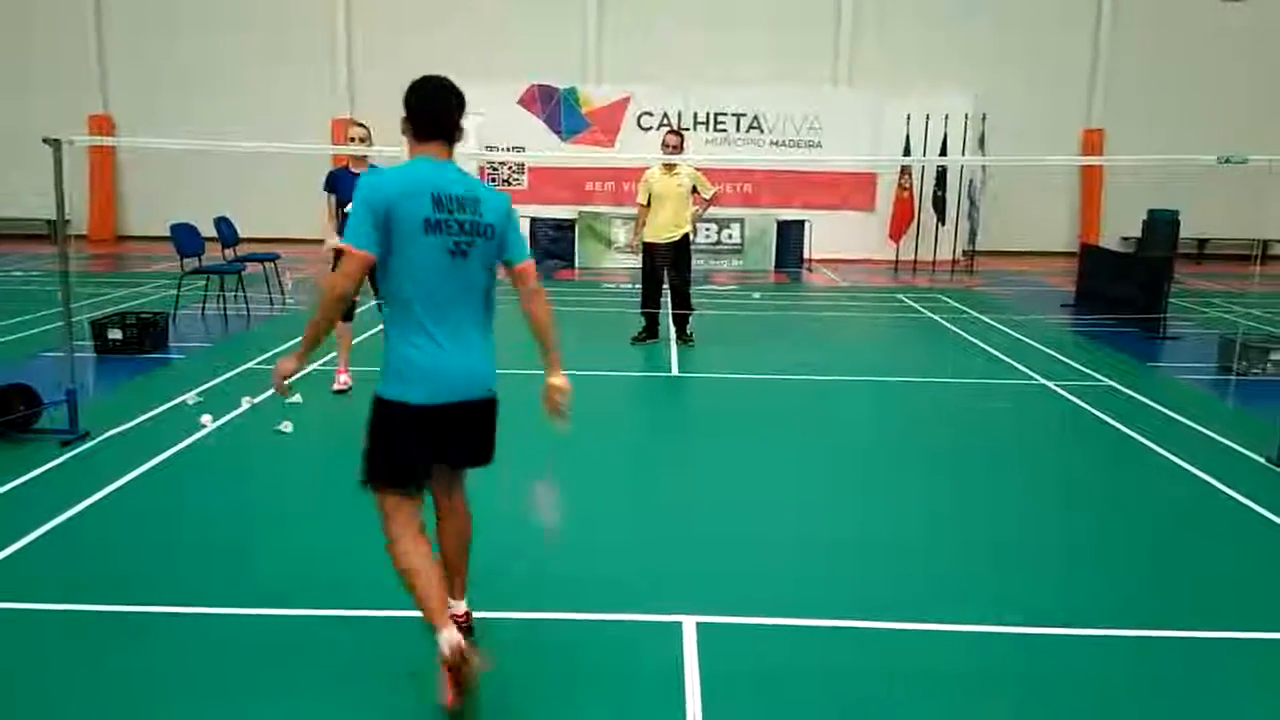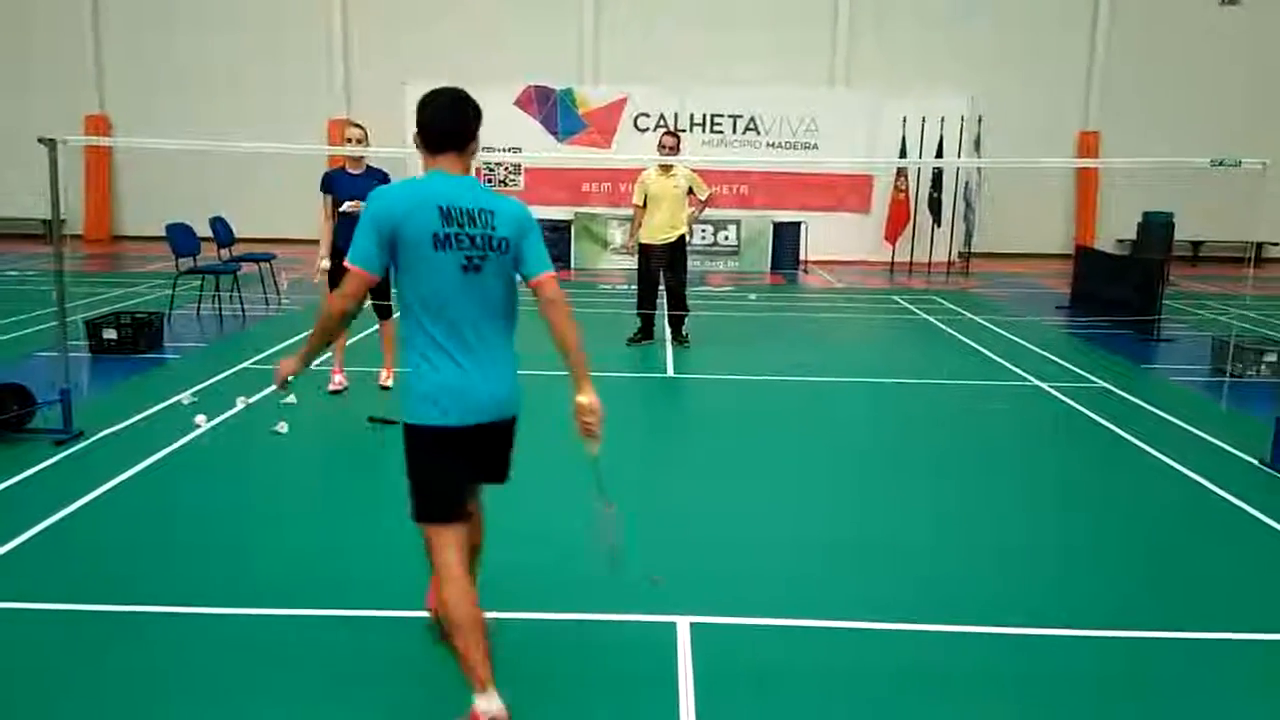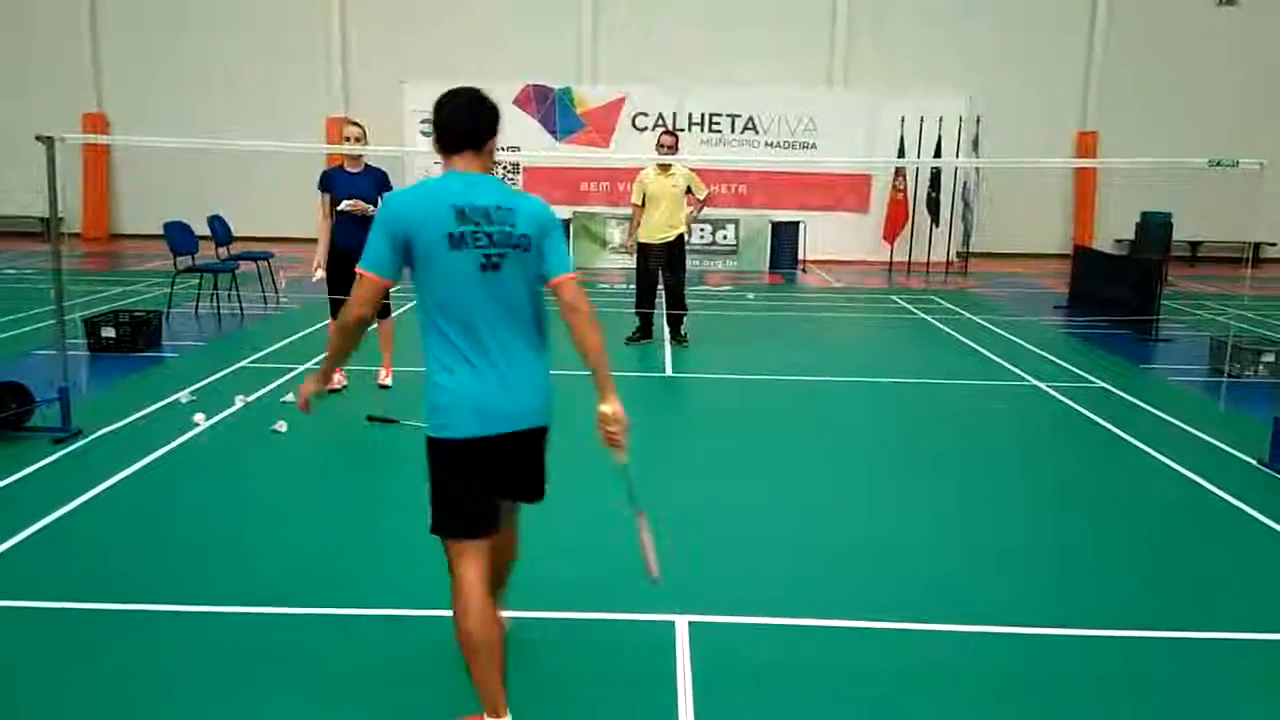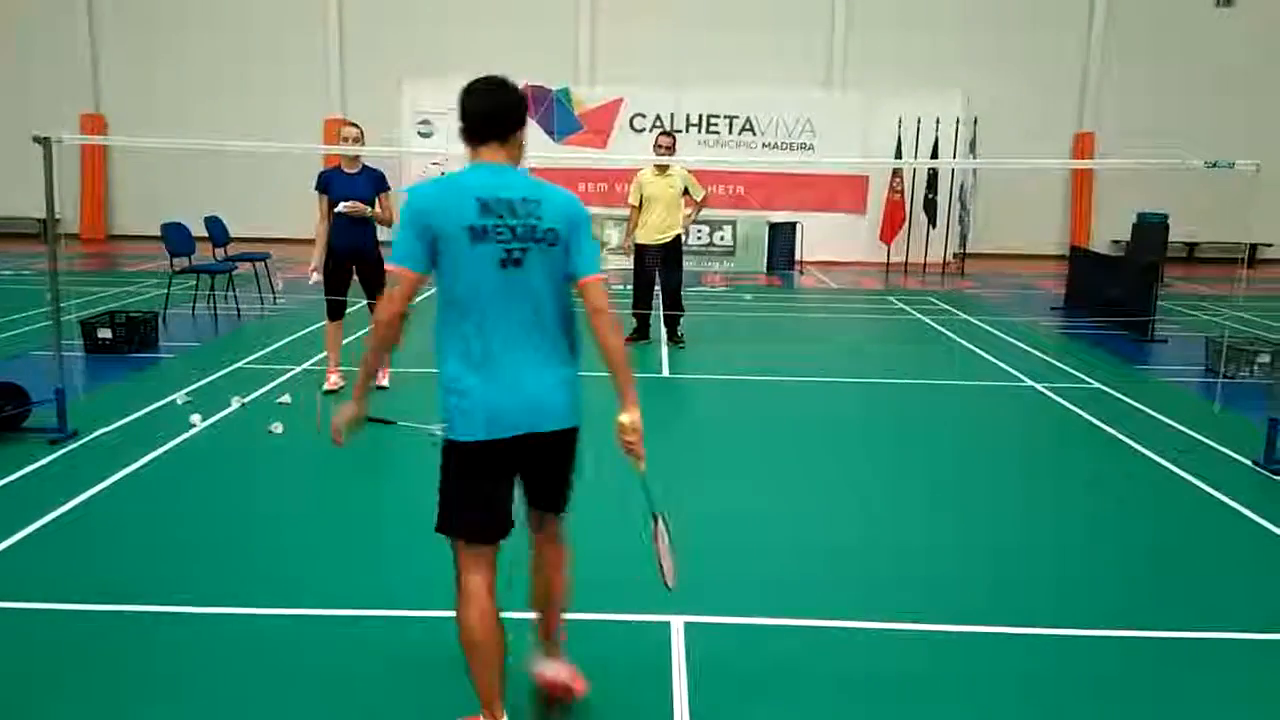
dt=0.1s
person 1, frame 1
left shoulder: (381, 187)
right shoulder: (493, 201)
left elbow: (344, 283)
right elbow: (531, 290)
left wrist: (301, 354)
right wrist: (555, 370)
left hip: (411, 380)
right hip: (475, 379)
left knee: (399, 514)
right knee: (450, 488)
left ankle: (449, 639)
right ankle: (455, 607)
person 1, frame 2
left shoulder: (390, 204)
right shoulder: (512, 212)
left elbow: (346, 300)
right elbow: (554, 303)
left wrist: (303, 358)
right wrist: (583, 388)
left hip: (435, 402)
right hip: (497, 398)
left knee: (444, 544)
right knee: (465, 499)
right ankle: (458, 618)
person 1, frame 3
left shoulder: (404, 207)
right shoulder: (535, 212)
left elbow: (359, 310)
right elbow: (575, 307)
left wrist: (323, 376)
right wrist: (607, 397)
left hip: (461, 412)
right hip: (528, 406)
left knee: (466, 561)
right knee: (501, 514)
right ankle: (489, 617)
person 1, frame 4
left shoulder: (429, 200)
right shoulder: (563, 206)
left elbow: (392, 312)
right elbow: (600, 310)
left wrist: (358, 396)
right wrist: (627, 405)
left hip: (476, 412)
right hip: (554, 408)
left knee: (475, 565)
right knee: (548, 528)
right ankle: (551, 661)
person 2, frame 1
right shoulder: (335, 176)
right elbow: (332, 218)
right wrist: (332, 238)
right hip: (346, 252)
right knee: (344, 311)
right ankle: (342, 372)
person 2, frame 2
left shoulder: (380, 177)
right shoulder: (332, 178)
right elbow: (328, 220)
right wrist: (323, 252)
right hip: (342, 254)
left knee: (384, 311)
left ankle: (387, 369)
right ankle: (338, 372)
person 2, frame 3
left shoulder: (378, 176)
right shoulder: (329, 176)
right elbow: (326, 219)
left wrist: (370, 210)
right wrist: (320, 254)
right hip: (340, 253)
left knee: (381, 309)
right knee: (337, 311)
left ankle: (385, 368)
right ankle: (336, 372)
person 2, frame 4
left shoulder: (375, 177)
right shoulder: (327, 177)
left elbow: (389, 219)
right elbow: (323, 220)
left wrist: (367, 211)
right wrist: (317, 256)
left hip: (368, 252)
right hip: (337, 254)
right knee: (334, 313)
left ankle: (382, 369)
right ankle: (333, 372)
person 3, frame 1
left shoulder: (691, 174)
right shoulder: (650, 175)
left elbow: (710, 193)
right elbow: (643, 207)
left wrist: (699, 212)
right wrist: (636, 235)
left hip: (679, 239)
right hip: (652, 240)
left knee: (680, 288)
right knee: (650, 288)
left ankle: (682, 330)
right ankle: (650, 330)
person 3, frame 2
left shoulder: (687, 175)
right shoulder: (646, 176)
left elbow: (706, 195)
right elbow: (639, 209)
left wrist: (696, 213)
right wrist: (632, 236)
left hip: (675, 240)
right hip: (648, 241)
left knee: (676, 289)
right knee: (646, 289)
left ankle: (678, 331)
right ankle: (645, 330)
person 3, frame 3
left shoulder: (685, 174)
right shoulder: (644, 176)
left elbow: (704, 195)
right elbow: (637, 208)
left wrist: (694, 213)
right wrist: (631, 235)
left hip: (674, 240)
right hip: (647, 240)
left knee: (675, 288)
right knee: (645, 288)
left ankle: (676, 330)
right ankle: (644, 329)
person 3, frame 4
left shoulder: (682, 176)
right shoulder: (641, 176)
left elbow: (701, 196)
right elbow: (635, 209)
left wrist: (691, 216)
right wrist: (628, 237)
left hip: (671, 240)
right hip: (644, 241)
left knee: (672, 288)
right knee: (642, 288)
left ankle: (673, 331)
right ankle: (641, 330)
